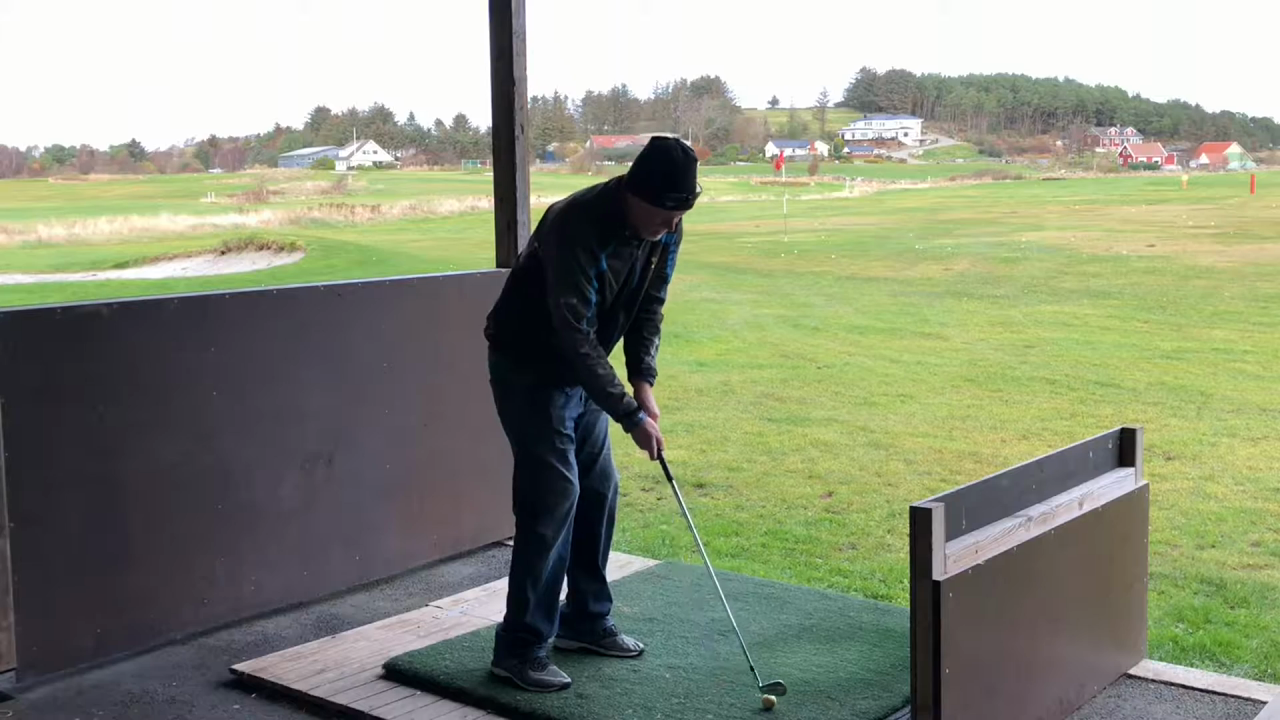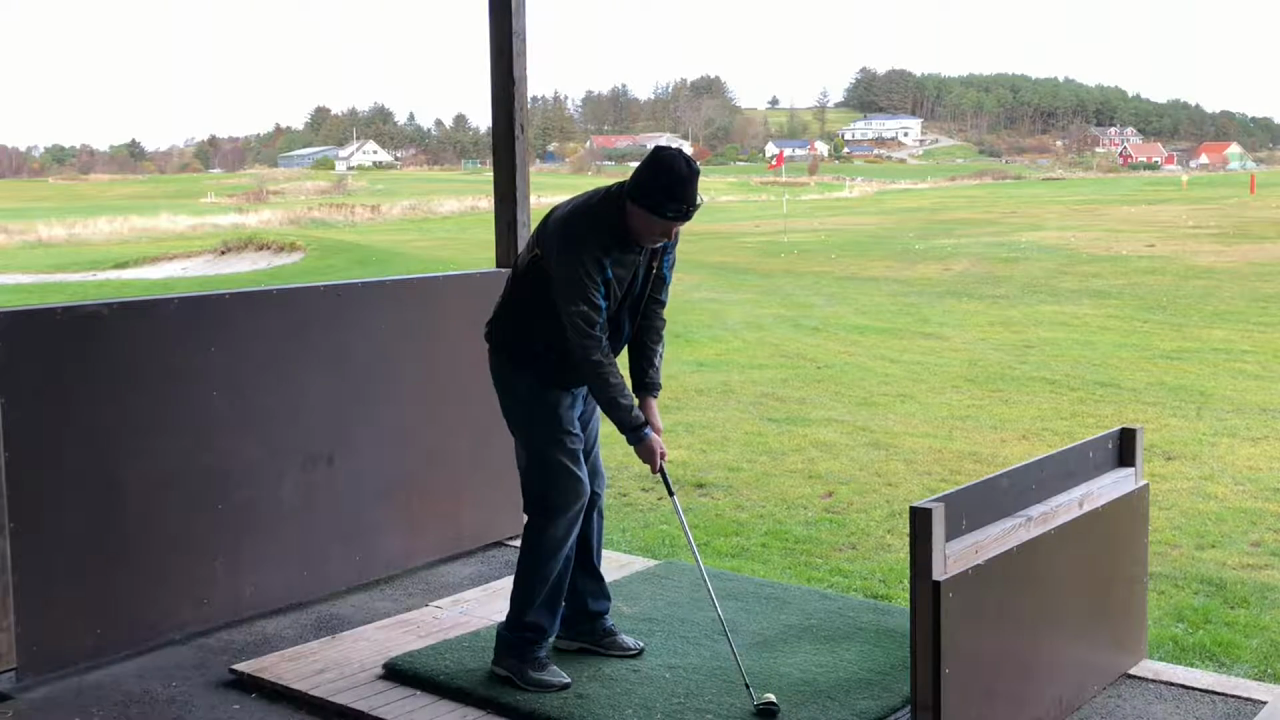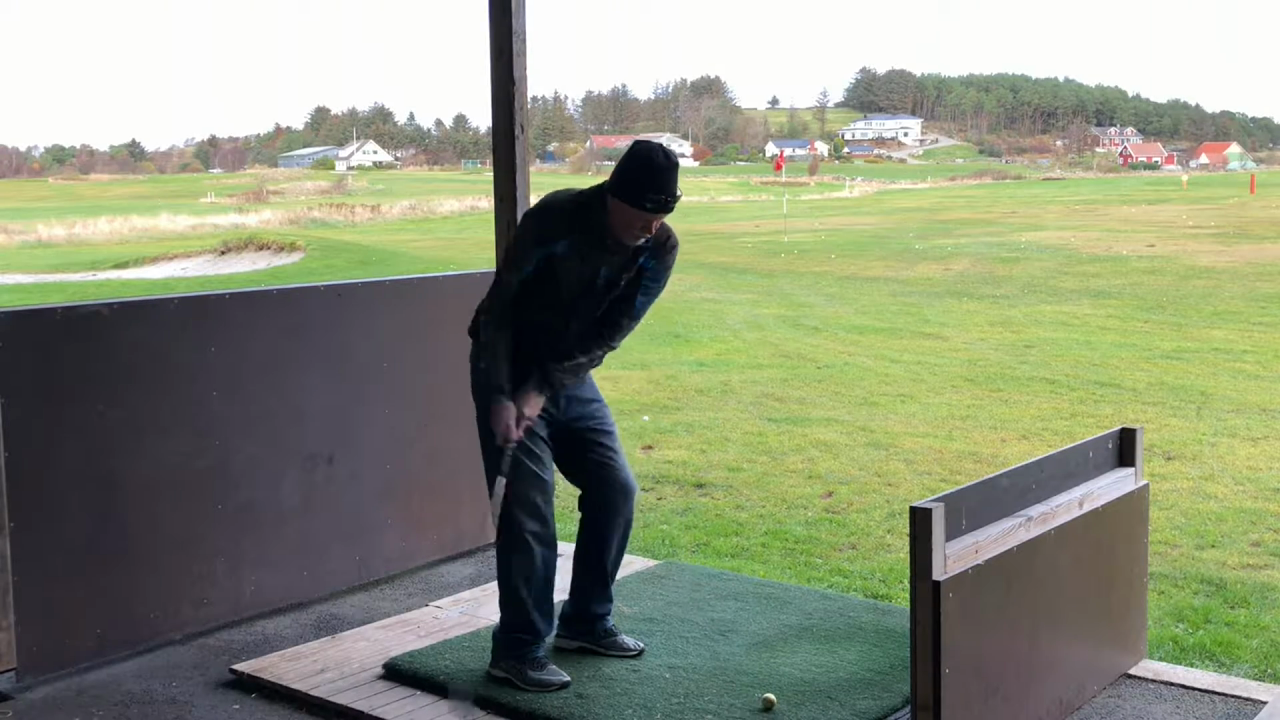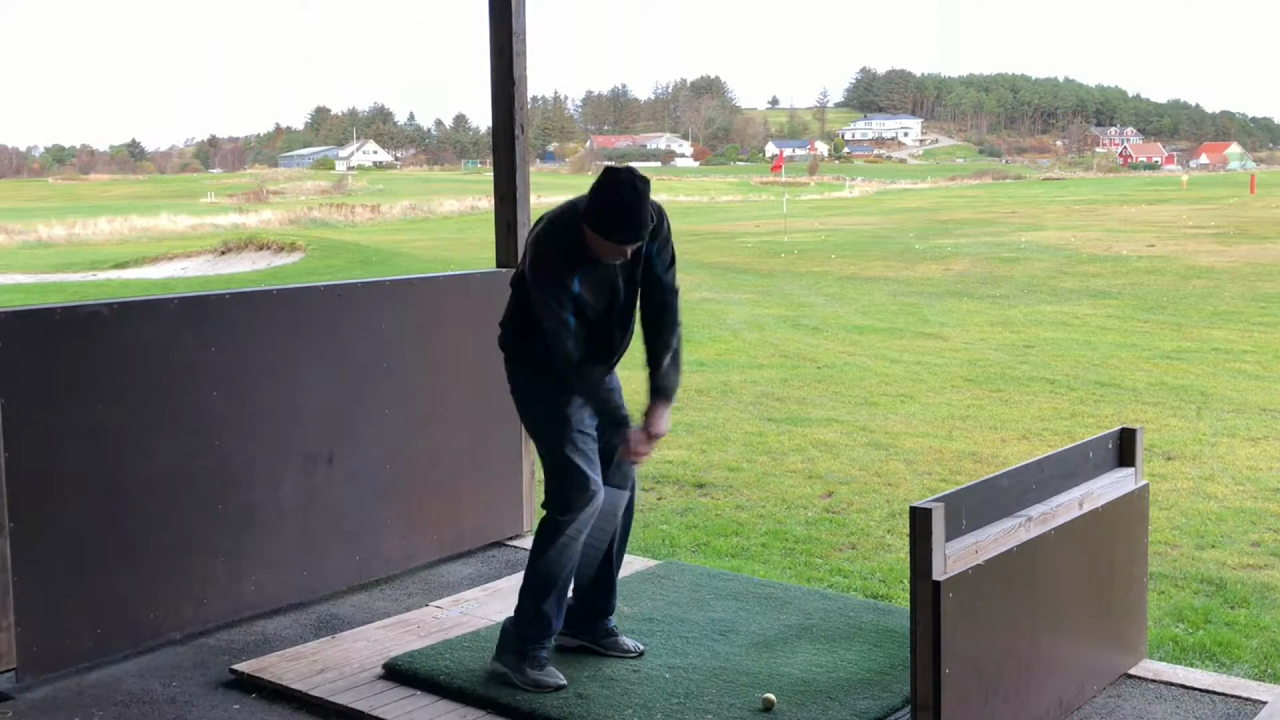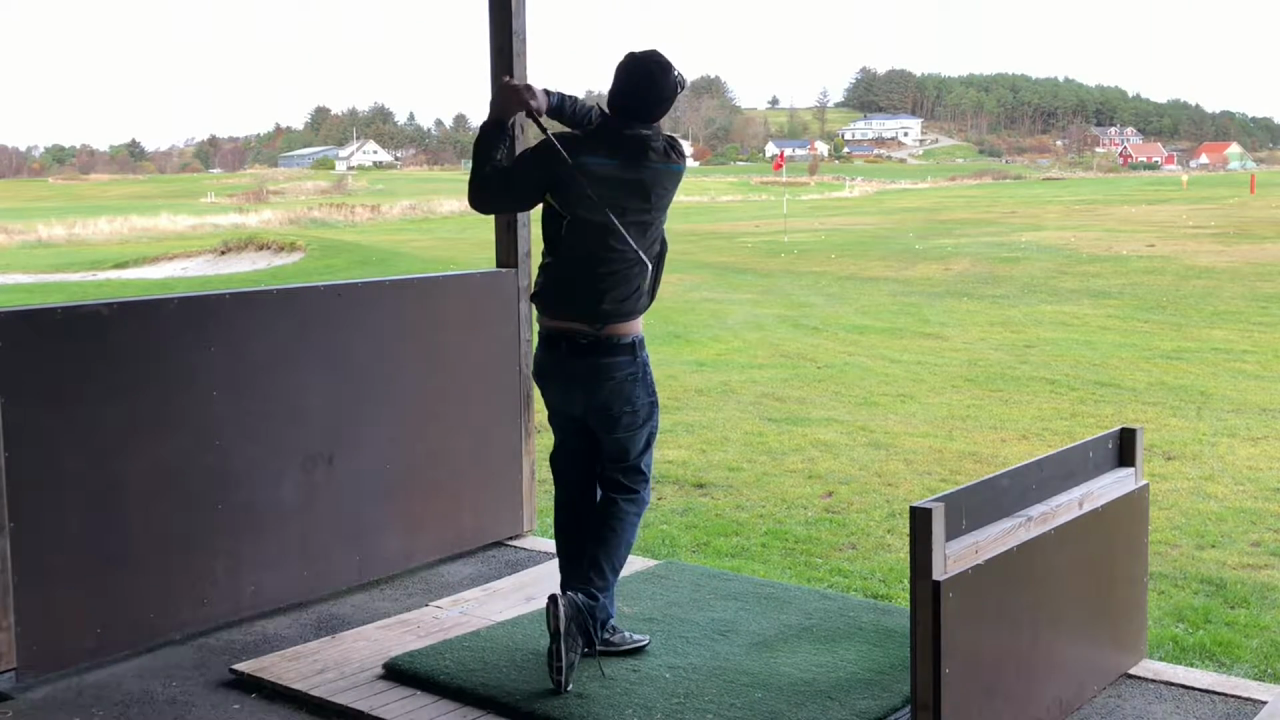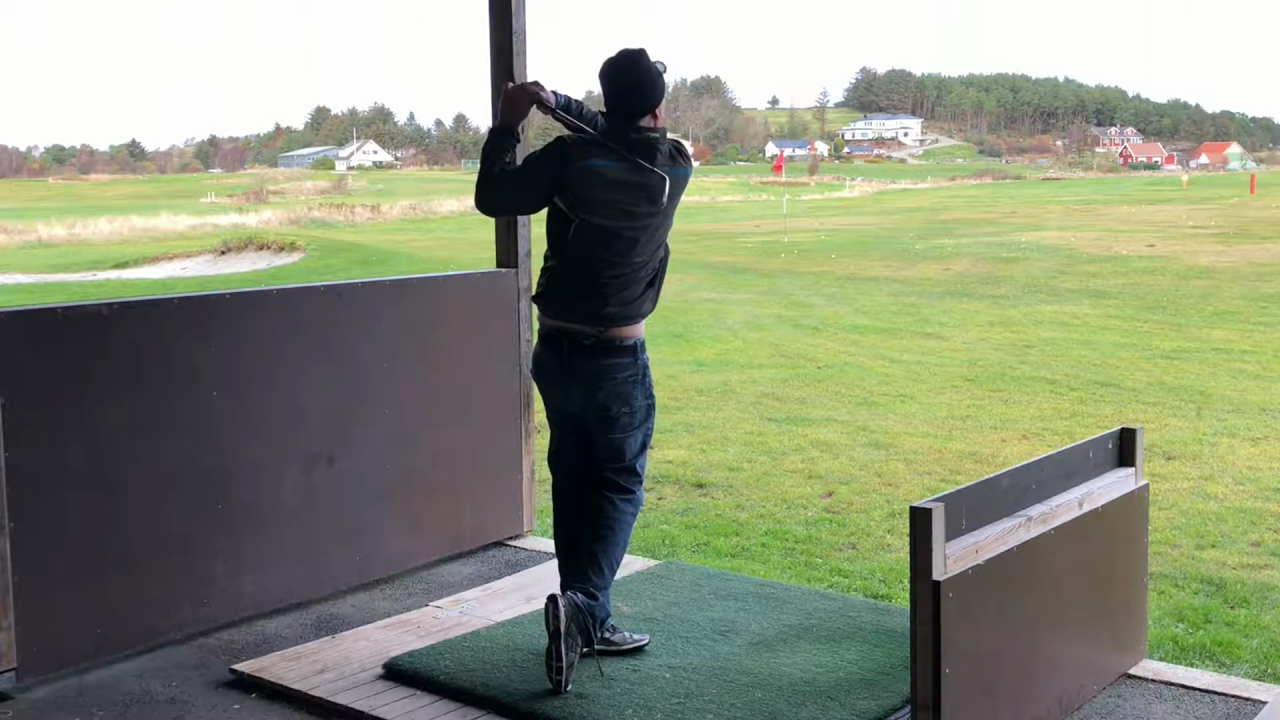
dt=0.7s
person 1, frame 1
left shoulder: (666, 230)
right shoulder: (576, 227)
left elbow: (648, 307)
right elbow: (575, 335)
left wrist: (642, 381)
right wrist: (629, 415)
left hip: (583, 369)
right hip: (529, 368)
left knee: (598, 492)
right knee: (554, 496)
left ankle: (585, 619)
right ankle: (520, 646)
person 1, frame 2
left shoulder: (661, 234)
right shoulder: (578, 234)
left elbow: (650, 314)
right elbow: (588, 343)
left wrist: (648, 396)
right wrist: (635, 429)
left hip: (577, 370)
right hip: (529, 369)
left knee: (589, 491)
right knee: (563, 495)
left ankle: (583, 618)
right ankle: (521, 645)
person 1, frame 3
left shoulder: (661, 249)
right shoulder: (554, 219)
left elbow: (611, 336)
right elbow: (499, 307)
left wrist: (543, 391)
right wrist: (499, 397)
left hip: (571, 379)
right hip: (509, 377)
left knee: (615, 491)
right knee: (528, 506)
left ankle: (586, 619)
right ankle: (519, 648)
person 1, frame 4
left shoulder: (650, 222)
right shoulder: (551, 248)
left elbow: (662, 315)
right elbow: (568, 353)
left wrist: (660, 402)
right wrist: (616, 428)
left hip: (598, 371)
right hip: (547, 374)
left knee: (615, 489)
right knee: (579, 494)
left ankle: (588, 618)
right ankle: (523, 645)
person 1, frame 5
left shoulder: (561, 155)
right shoulder: (669, 161)
left elbow: (484, 195)
right elbow: (610, 132)
left wrist: (498, 118)
right wrist: (548, 100)
left hip: (556, 352)
right hip: (616, 358)
left knee: (576, 485)
right knee: (626, 487)
left ankle: (589, 620)
right ankle: (584, 608)
person 1, frame 6
left shoulder: (568, 157)
right shoulder: (675, 166)
left elbow: (492, 199)
left wrist: (506, 126)
right wrist: (557, 102)
left hip: (555, 351)
right hip: (616, 359)
left knee: (573, 483)
right knee: (620, 486)
left ankle: (587, 620)
right ankle: (583, 604)
